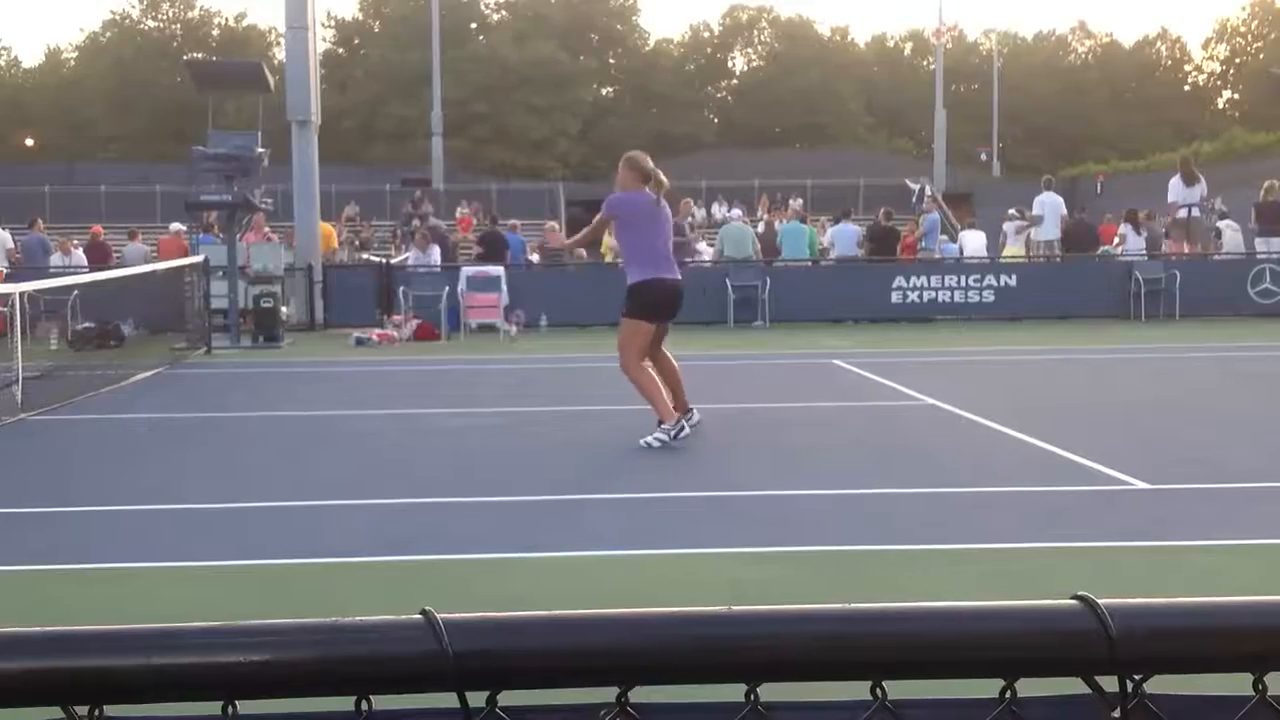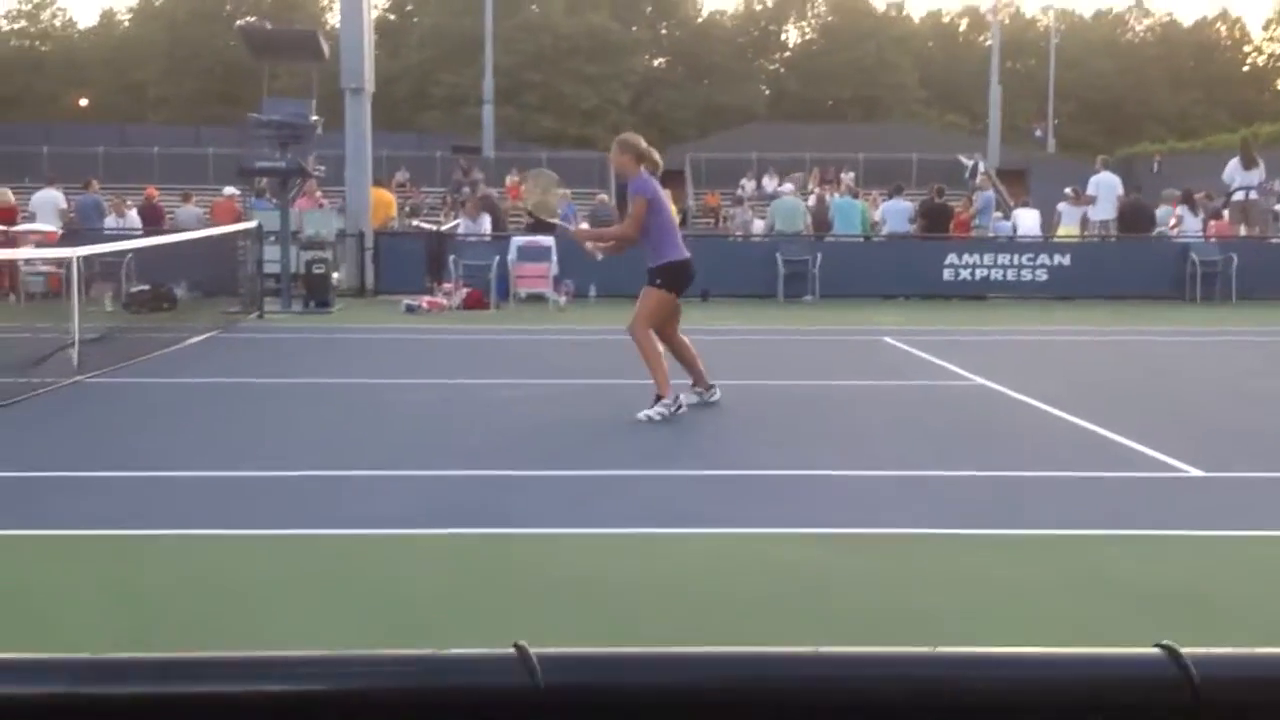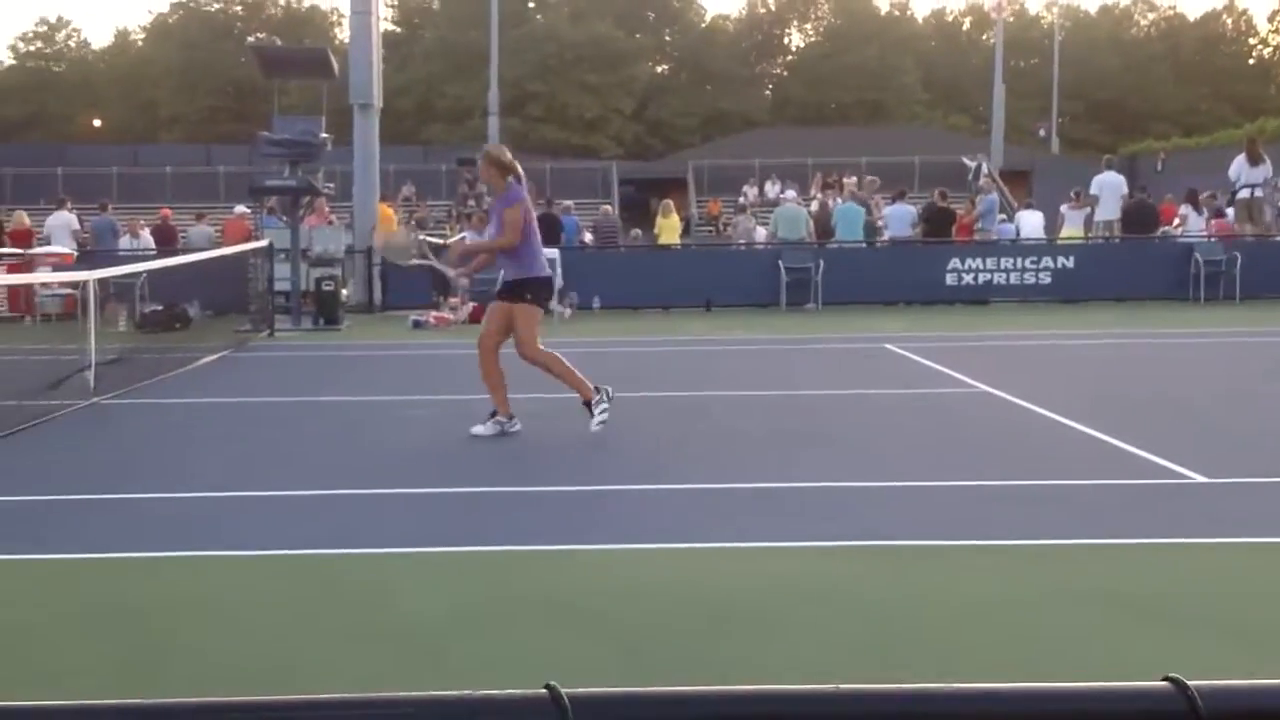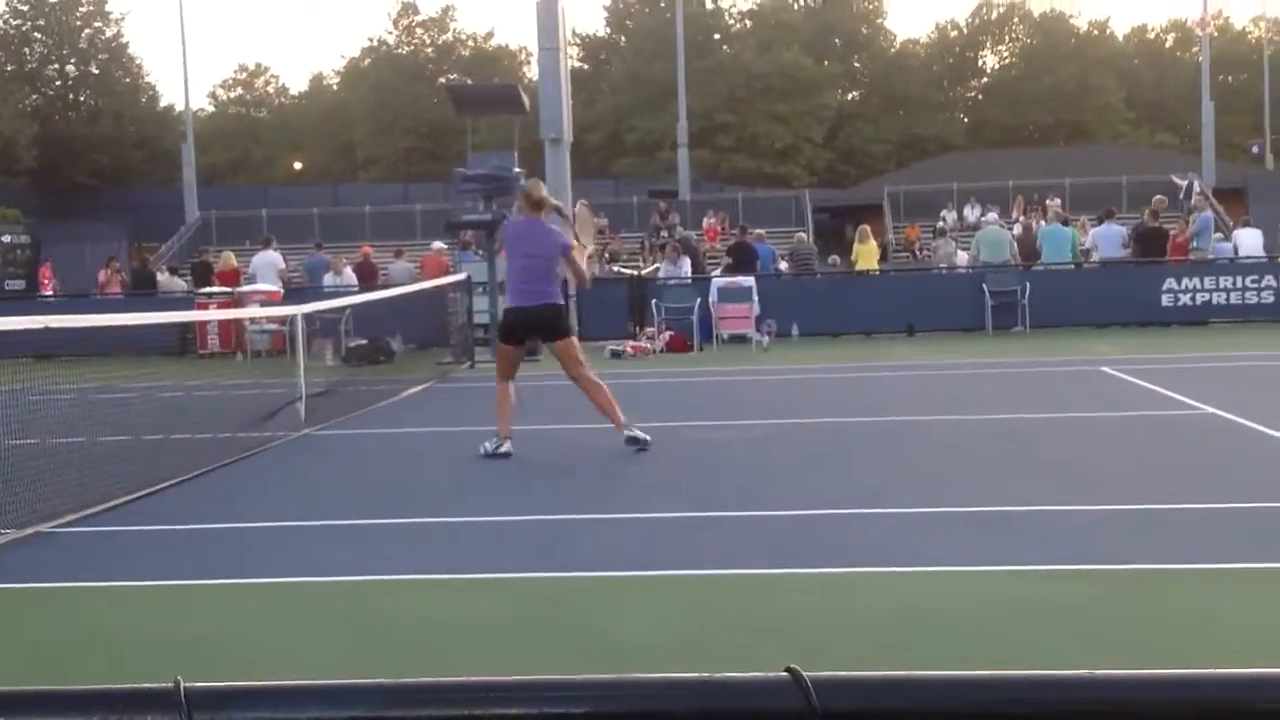
dt=1s
person 1, frame 1
left shoulder: (617, 201)
right shoulder: (661, 206)
left elbow: (592, 234)
left wrist: (567, 244)
left hip: (645, 289)
right hip: (672, 286)
left knee: (631, 361)
right knee: (653, 351)
left ankle: (670, 423)
right ankle: (684, 410)
person 1, frame 2
left shoulder: (640, 184)
right shoulder: (642, 183)
left elbow: (630, 231)
right elbow: (634, 233)
left wrist: (591, 234)
right wrist: (605, 247)
left hip: (671, 268)
right hip: (671, 266)
left knee: (639, 328)
right knee: (667, 333)
left ankle: (667, 397)
right ankle: (705, 387)
person 1, frame 3
left shoulder: (512, 193)
right shoulder: (501, 196)
left elbow: (510, 240)
right elbow: (497, 245)
left wrist: (467, 247)
right wrist: (468, 269)
left hip: (534, 280)
right hip: (513, 281)
left knee: (529, 349)
right knee: (486, 344)
left ankle: (594, 395)
right ankle: (504, 416)
person 1, frame 4
left shoulder: (510, 228)
right shoulder: (558, 237)
right elbow: (583, 280)
left hip: (517, 315)
right hip: (551, 313)
left knee: (504, 379)
right knee: (582, 377)
left ankle: (502, 440)
right ankle: (627, 430)
